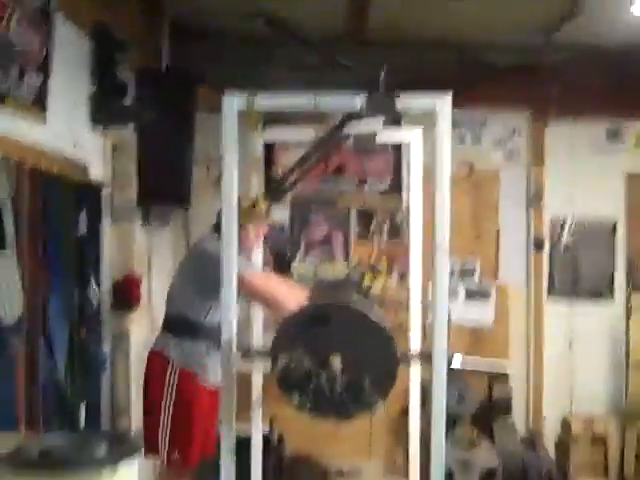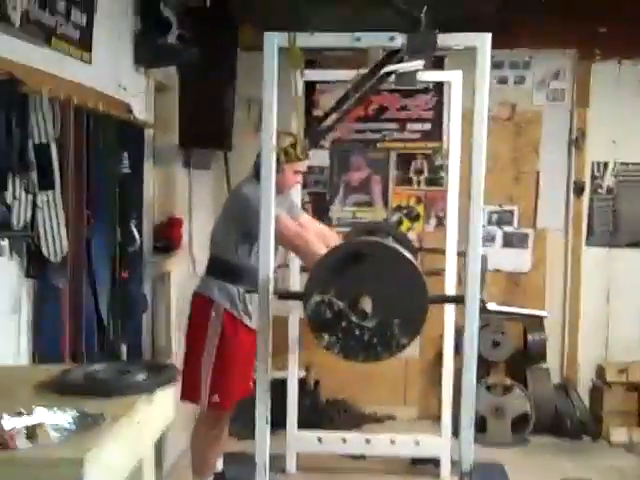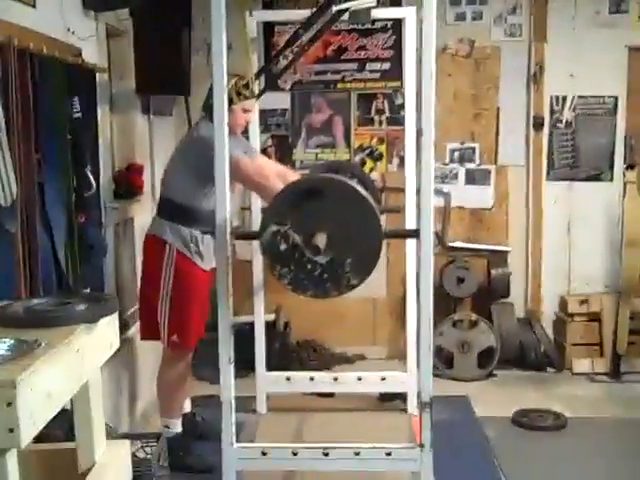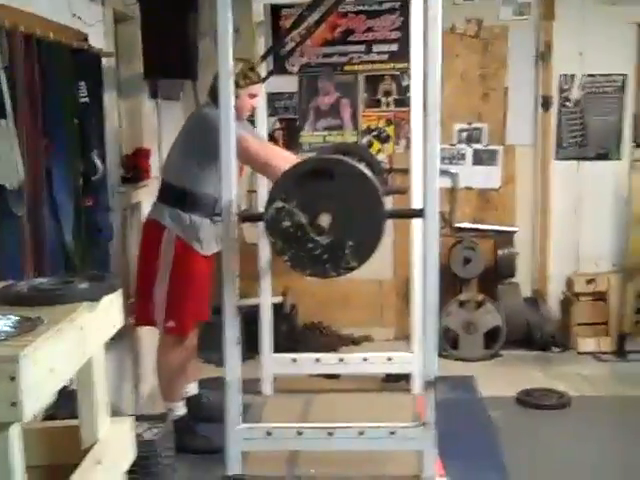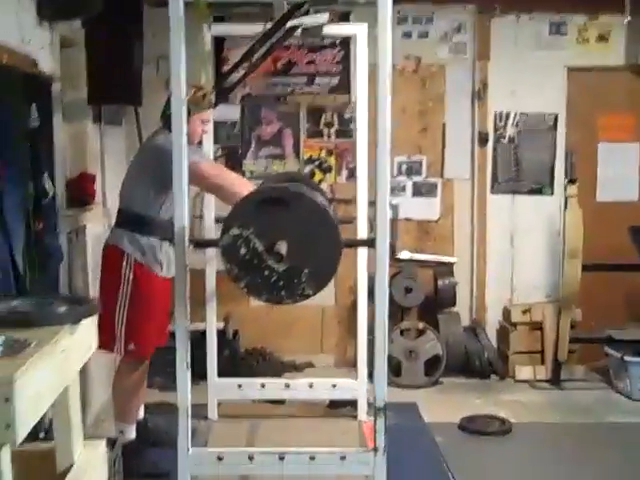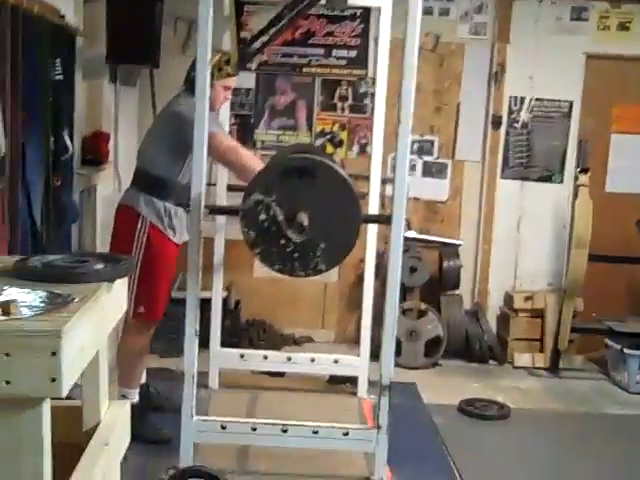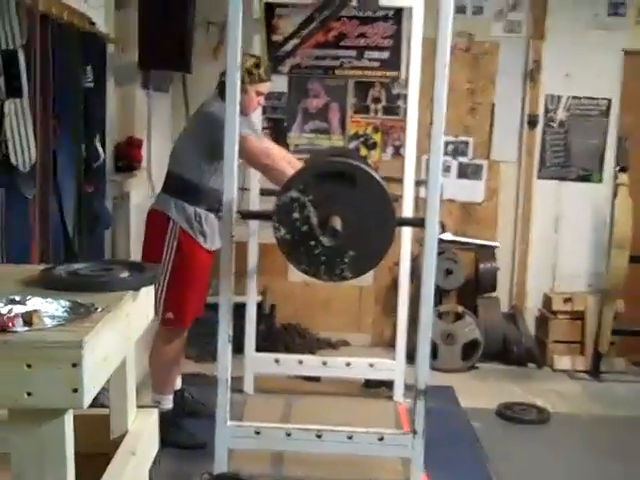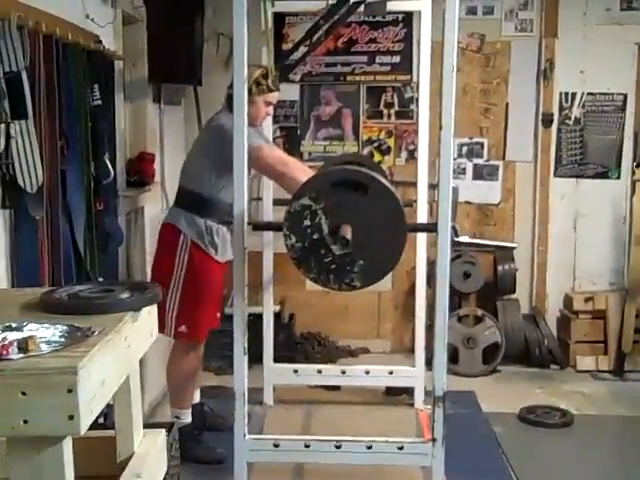
dt=0.5s
person 1, frame 1
right shoulder: (211, 252)
left elbow: (276, 284)
right elbow: (265, 293)
left hip: (206, 366)
right hip: (180, 364)
left knee: (192, 452)
person 1, frame 2
left shoulder: (279, 198)
right shoulder: (251, 196)
left elbow: (317, 230)
right elbow: (298, 240)
left hip: (244, 308)
right hip: (222, 307)
left knee: (227, 402)
right knee: (214, 407)
person 1, frame 3
left shoulder: (230, 140)
right shoulder: (206, 138)
left elbow: (273, 169)
right elbow: (259, 181)
left hip: (197, 247)
right hip: (175, 247)
left knee: (188, 340)
right knee: (177, 345)
left ankle: (183, 415)
right ankle: (171, 440)
person 1, frame 4
left shoulder: (233, 125)
right shoulder: (209, 120)
left elbow: (274, 152)
right elbow: (263, 160)
left hip: (199, 234)
right hip: (176, 232)
left knee: (190, 323)
right knee: (174, 330)
left ankle: (191, 398)
right ankle: (176, 420)
person 1, frame 5
left shoulder: (184, 149)
right shoulder: (163, 147)
left elbow: (228, 177)
right elbow: (218, 183)
left hip: (156, 257)
right hip: (134, 257)
left knee: (144, 350)
right knee: (132, 354)
left ankle: (136, 425)
right ankle: (125, 444)
person 1, frame 6
left shoulder: (202, 115)
right shoulder: (185, 113)
left elbow: (241, 151)
right elbow: (233, 158)
left hip: (166, 220)
right hip: (146, 219)
left knee: (149, 314)
right knee: (139, 316)
left ankle: (139, 390)
right ankle: (128, 406)
person 1, frame 7
left shoulder: (236, 119)
right shoulder: (217, 116)
left elbow: (279, 153)
right elbow: (267, 162)
left hip: (199, 225)
right hip: (178, 224)
left knee: (182, 318)
right knee: (171, 322)
left ankle: (174, 395)
right ankle: (163, 414)
person 1, frame 8
left shoulder: (245, 130)
right shoulder: (227, 128)
left elbow: (289, 162)
right elbow: (281, 170)
left hip: (211, 238)
right hip: (191, 237)
left knee: (199, 332)
right knee: (187, 337)
left ankle: (193, 408)
right ankle: (182, 429)
